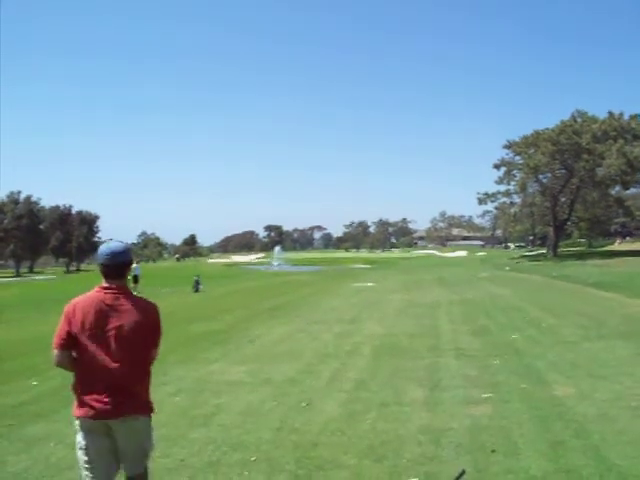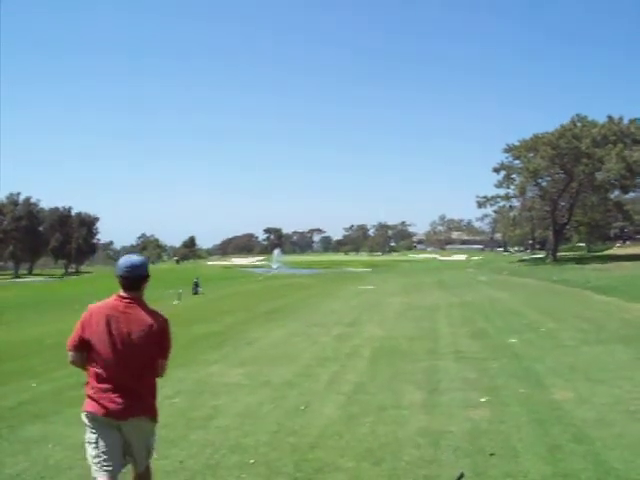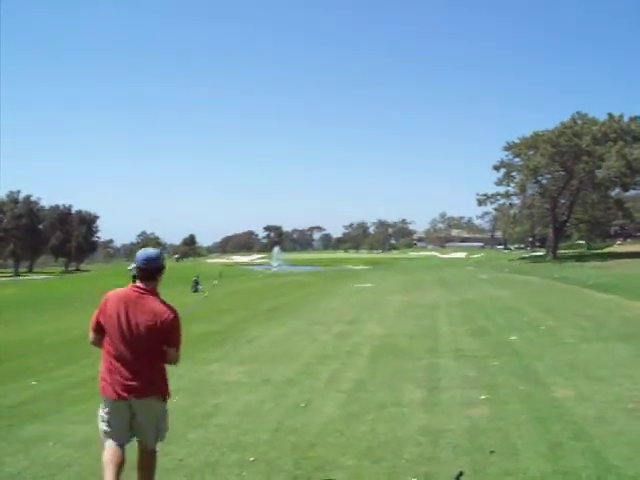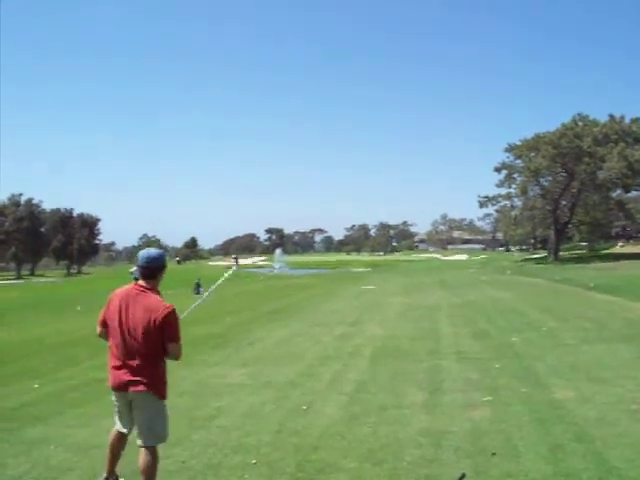
dt=0.3s
person 1, frame 1
left shoulder: (76, 307)
right shoulder: (147, 310)
left elbow: (60, 359)
right elbow: (150, 359)
left hip: (89, 410)
right hip: (132, 407)
person 1, frame 2
left shoulder: (93, 313)
right shoulder: (157, 322)
left elbow: (74, 358)
right elbow: (160, 370)
left hip: (98, 408)
right hip: (139, 409)
person 1, frame 3
left shoulder: (110, 299)
right shoulder: (166, 313)
left elbow: (94, 339)
right elbow: (172, 358)
left hip: (113, 387)
right hip: (149, 390)
left knee: (113, 443)
right knee: (148, 445)
person 1, frame 4
left shoulder: (116, 296)
right shoulder: (164, 310)
left elbow: (101, 332)
right elbow: (175, 354)
left hip: (119, 379)
right hip: (147, 385)
left knee: (121, 428)
right knee: (148, 444)
